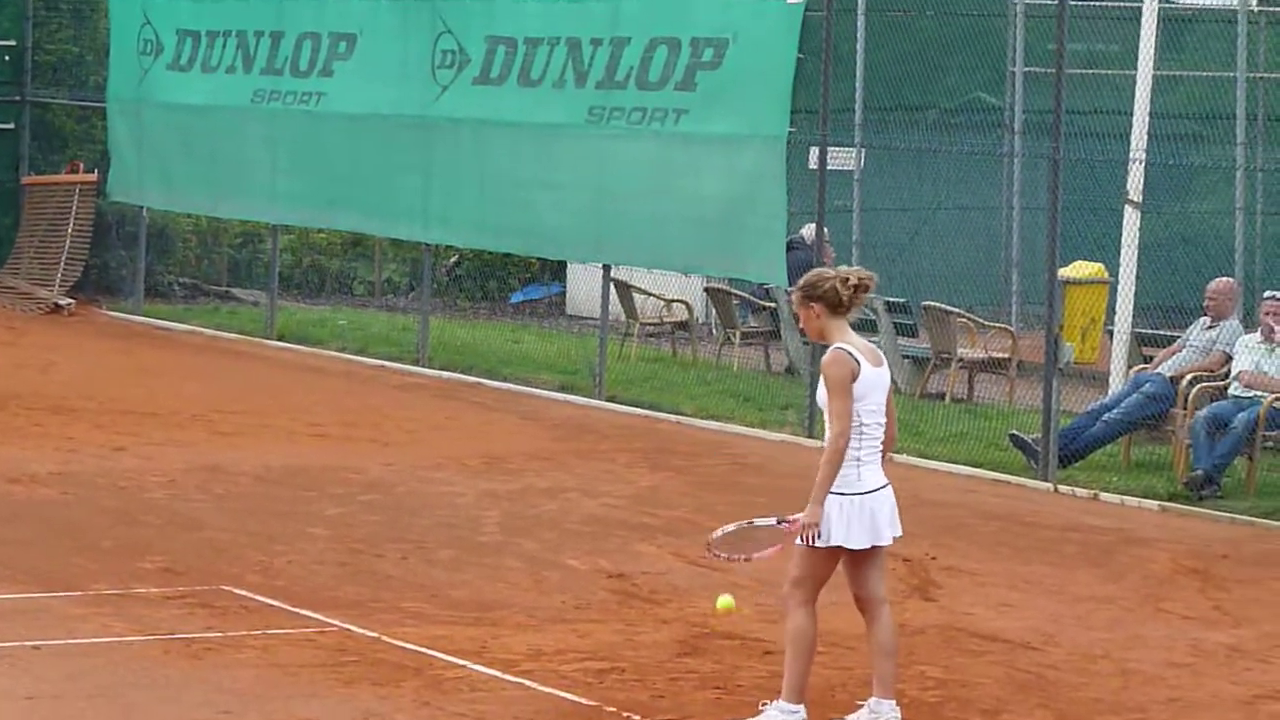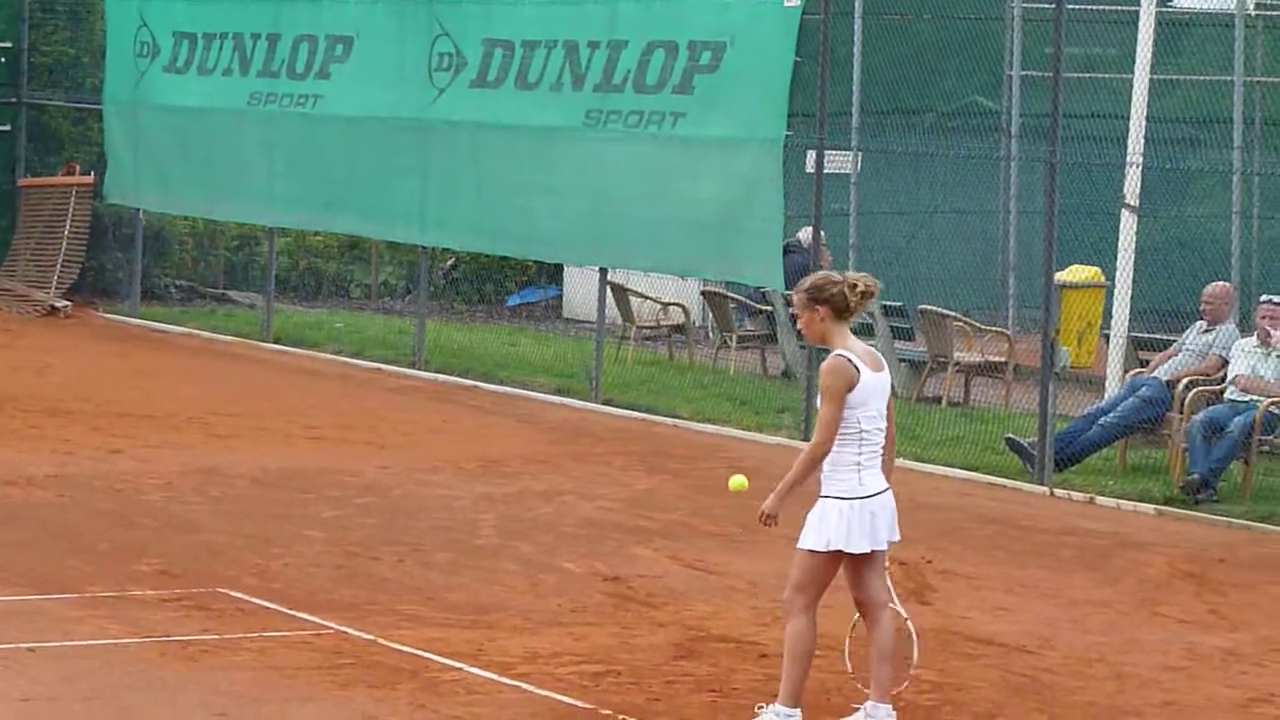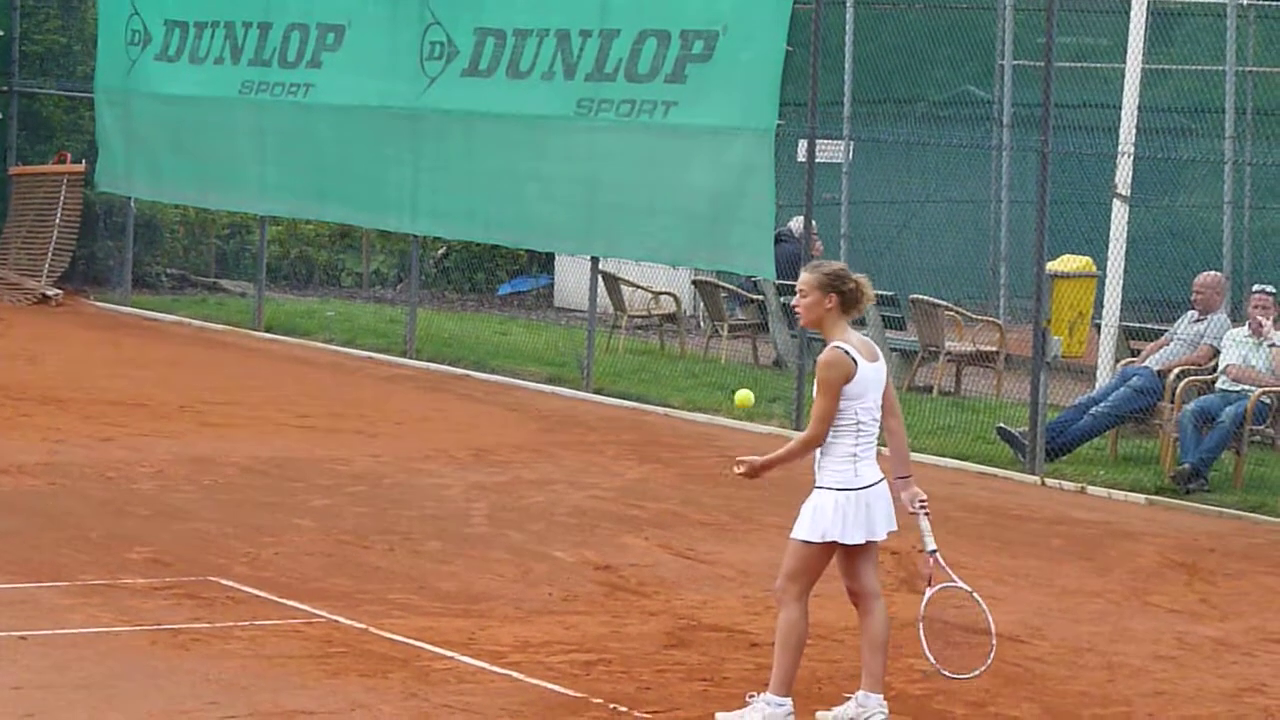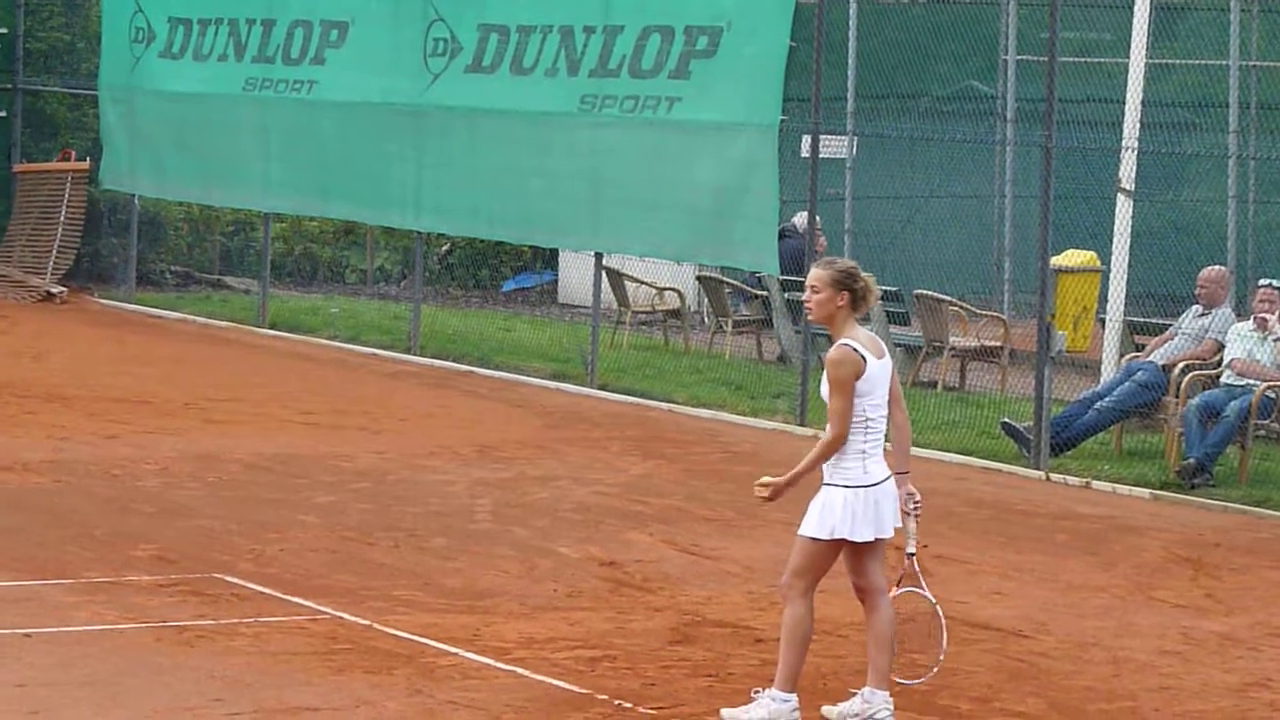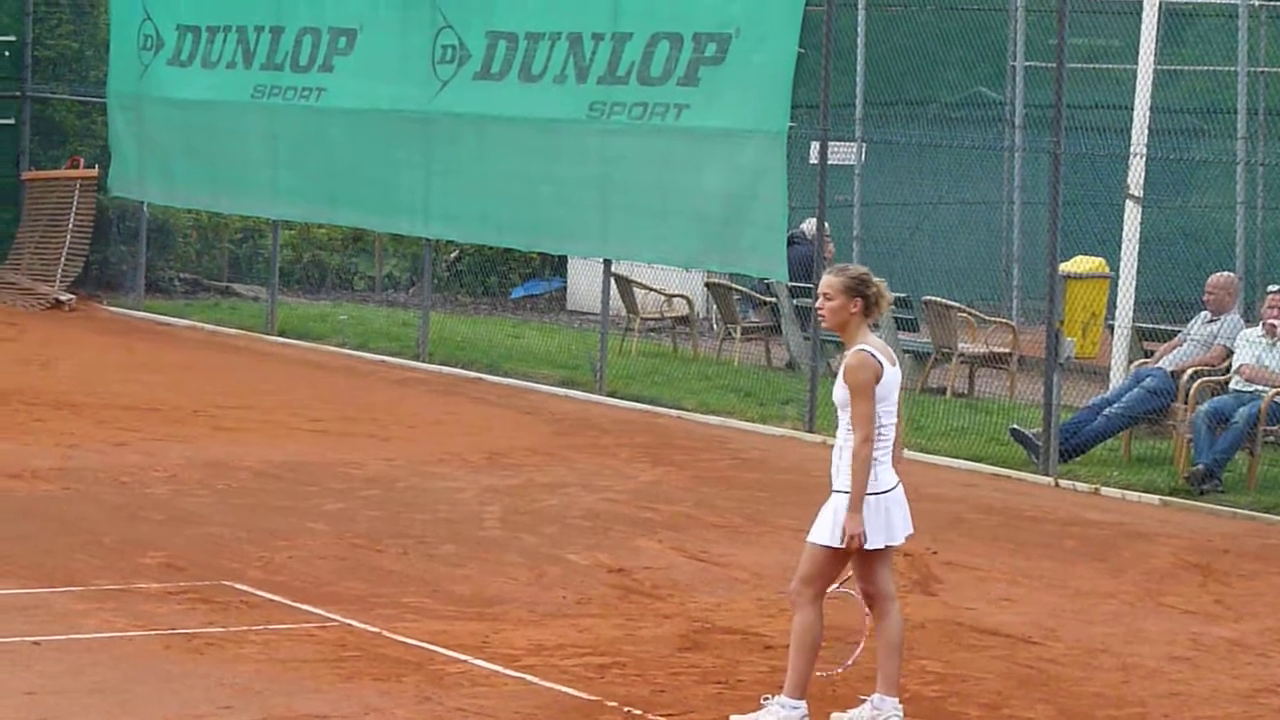
dt=0.3s
person 1, frame 1
left shoulder: (837, 359)
right shoulder: (874, 356)
left elbow: (839, 438)
left wrist: (815, 503)
left hip: (843, 497)
right hip: (873, 493)
left knee: (798, 597)
right knee: (873, 601)
person 1, frame 2
left shoulder: (836, 366)
right shoulder: (873, 358)
left elbow: (821, 445)
right elbow: (885, 436)
left wrist: (779, 497)
left hip: (842, 503)
right hip: (872, 498)
left knee: (797, 602)
right knee: (873, 604)
person 1, frame 3
left shoulder: (833, 358)
right shoulder: (870, 349)
left elbow: (816, 435)
right elbow: (894, 422)
left wrist: (765, 464)
right wrist: (904, 482)
left hip: (838, 493)
right hip: (867, 488)
left knee: (790, 592)
right knee: (865, 593)
person 1, frame 4
left shoulder: (842, 355)
right shoulder: (875, 345)
left elbow: (837, 436)
right elbow: (900, 418)
left wrist: (788, 482)
right wrist: (901, 478)
left hip: (846, 488)
right hip: (872, 484)
left knee: (795, 587)
right knee: (871, 589)
person 1, frame 5
left shoulder: (858, 361)
right shoulder: (882, 352)
left elbow: (864, 441)
left wrist: (852, 511)
left hip: (857, 496)
right hip: (882, 492)
left knee: (805, 594)
right knee: (881, 597)
person 2, frame 1
left shoulder: (1231, 328)
right shoulder: (1202, 323)
left elbow: (1214, 364)
left wrist: (1176, 373)
right wrist: (1149, 371)
left hip: (1171, 387)
right hip: (1152, 377)
left knee: (1116, 419)
right knee: (1099, 409)
left ankle: (1060, 456)
person 2, frame 2
left shoulder: (1228, 332)
right shoulder: (1198, 327)
left elbow: (1210, 368)
left wrist: (1171, 378)
right wrist: (1145, 375)
left hip: (1168, 391)
right hip: (1149, 381)
left knee: (1112, 421)
right knee: (1096, 412)
left ankle: (1057, 459)
person 2, frame 3
left shoulder: (1219, 322)
right shoulder: (1189, 316)
left elbow: (1201, 357)
left wrist: (1163, 367)
right wrist: (1137, 364)
left hip: (1160, 380)
right hip: (1140, 371)
left knee: (1103, 412)
right knee: (1086, 403)
left ankle: (1048, 449)
person 2, frame 4
left shoulder: (1223, 316)
right shoulder: (1193, 311)
left elbow: (1206, 352)
left wrist: (1167, 362)
right wrist: (1141, 359)
left hip: (1164, 375)
right hip: (1144, 365)
left knee: (1107, 406)
right knee: (1091, 397)
left ankle: (1053, 444)
person 2, frame 5
left shoulder: (1232, 323)
right shoulder: (1202, 317)
left elbow: (1214, 358)
left wrist: (1176, 368)
right wrist: (1150, 365)
left hip: (1173, 382)
right hip: (1154, 372)
left knee: (1116, 413)
right knee: (1100, 404)
left ankle: (1062, 450)
person 3, frame 1
right shoulder: (1246, 342)
right elbow: (1245, 378)
right hip: (1237, 400)
left knee: (1241, 423)
right knee: (1202, 418)
left ankle: (1209, 475)
right ankle: (1204, 474)
person 3, frame 2
right shoulder: (1242, 345)
right elbow: (1241, 382)
right hip: (1233, 404)
left knee: (1238, 426)
right knee: (1198, 421)
left ankle: (1203, 479)
right ankle: (1203, 483)
person 3, frame 3
right shoulder: (1233, 335)
right elbow: (1233, 372)
left hip: (1257, 401)
right hip: (1224, 394)
left knee: (1229, 416)
right knee: (1189, 411)
left ankle: (1195, 468)
right ankle: (1194, 473)
person 3, frame 4
right shoulder: (1239, 329)
right elbow: (1237, 366)
left hip: (1262, 395)
right hip: (1229, 388)
left knee: (1234, 410)
right knee: (1194, 405)
left ankle: (1199, 463)
right ankle: (1199, 467)
person 3, frame 5
right shoulder: (1247, 335)
right elbow: (1246, 372)
right hip: (1238, 394)
left knee: (1243, 417)
right knee: (1203, 412)
left ankle: (1208, 470)
right ankle: (1209, 475)
